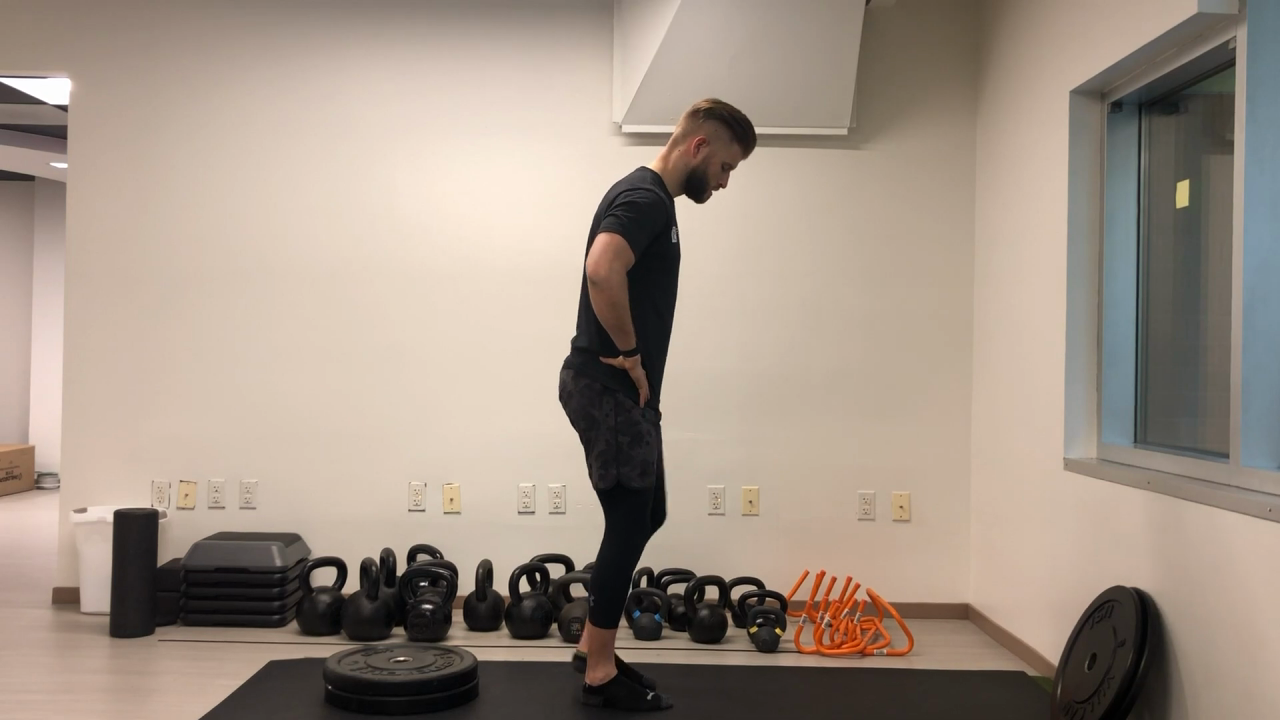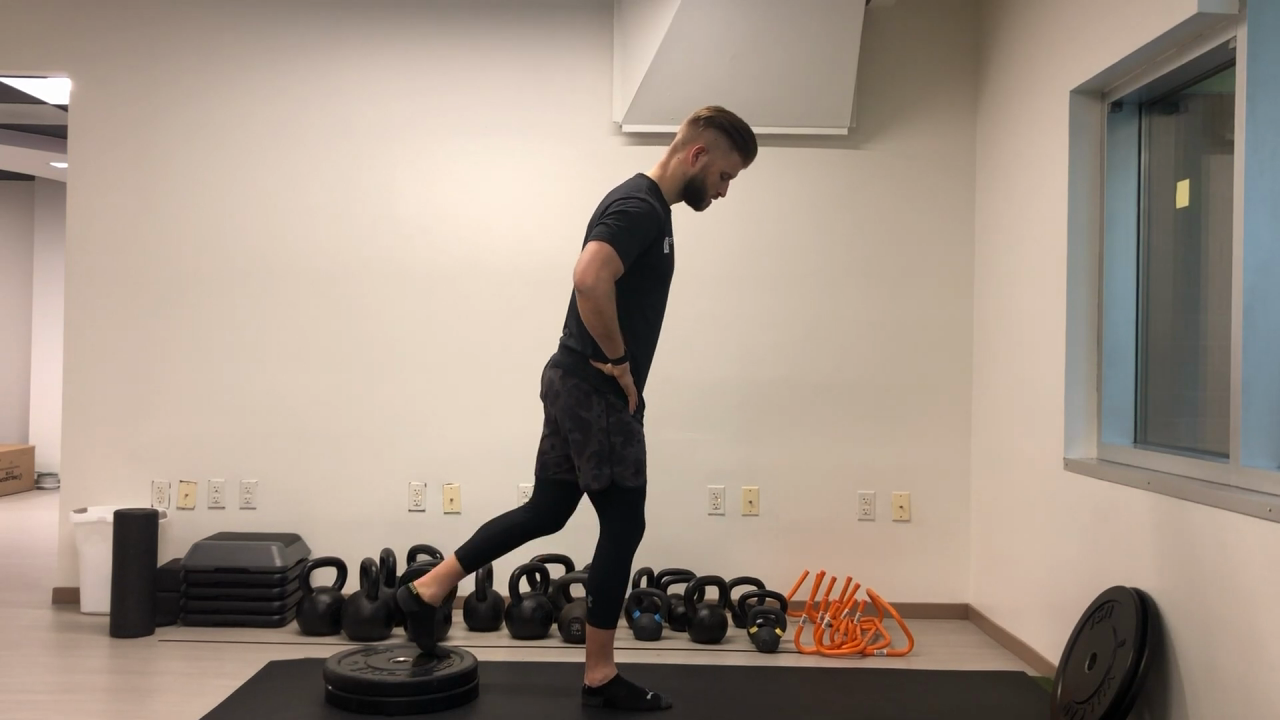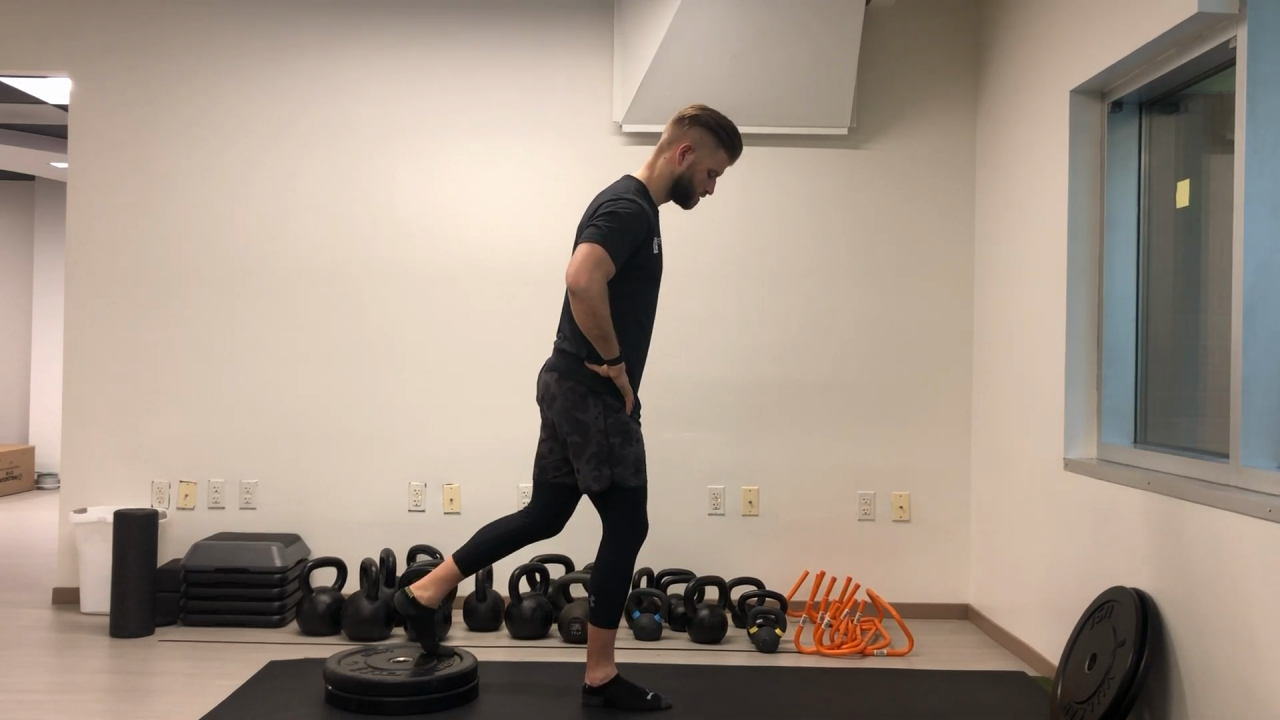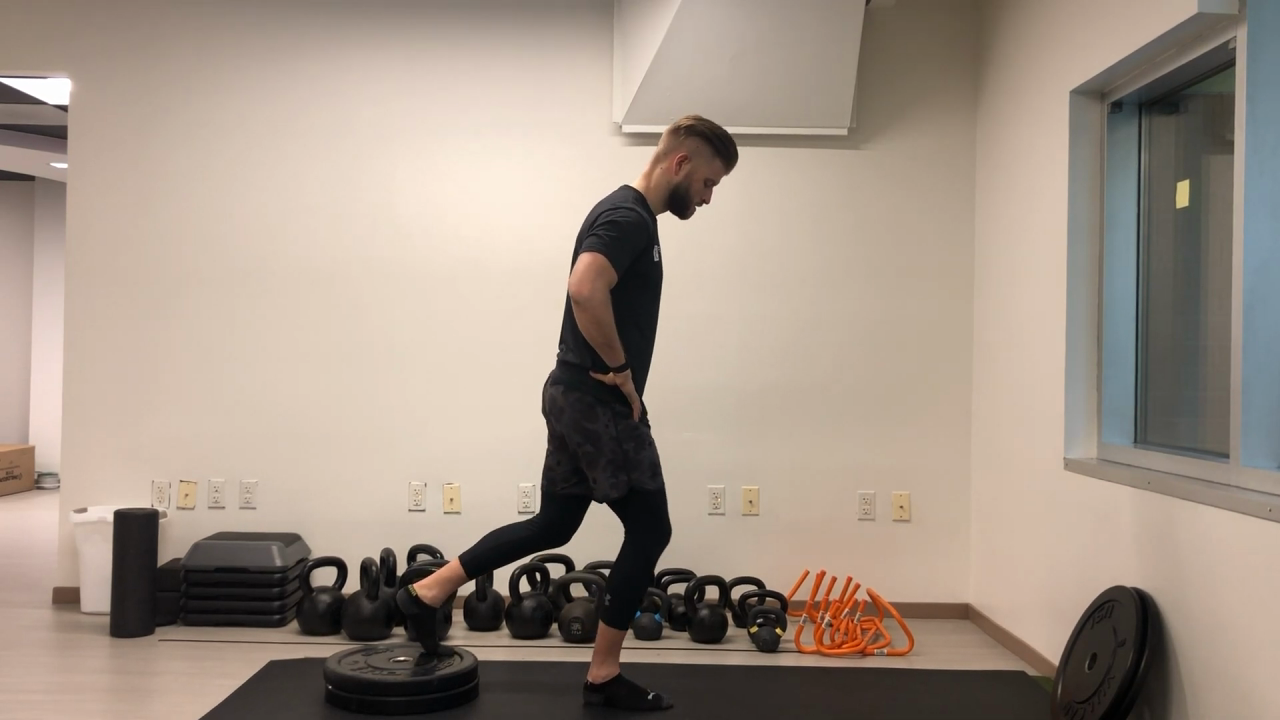
dt=0.7s
person 1, frame 1
left shoulder: (651, 198)
right shoulder: (642, 198)
right elbow: (602, 271)
right wrist: (629, 354)
left hip: (615, 386)
right hip: (606, 385)
left knee: (643, 515)
right knee: (631, 522)
left ankle: (592, 645)
right ankle: (601, 673)
person 1, frame 2
left shoulder: (649, 206)
right shoulder: (639, 207)
right elbow: (590, 279)
right wrist: (619, 363)
left hip: (579, 384)
right hip: (596, 389)
left knee: (547, 510)
right knee: (623, 526)
left ankle: (426, 590)
right ankle: (600, 676)
person 1, frame 3
left shoulder: (633, 206)
right shoulder: (629, 208)
right elbow: (582, 280)
right wrist: (614, 364)
left hip: (572, 386)
right hip: (591, 392)
left knee: (546, 514)
right knee: (626, 526)
left ankle: (424, 594)
right ankle: (600, 676)
person 1, frame 4
left shoulder: (630, 214)
right shoulder: (628, 217)
right elbow: (585, 290)
right wrist: (621, 370)
left hip: (576, 394)
right hip: (596, 401)
left knee: (553, 523)
right knee: (649, 530)
left ankle: (427, 592)
right ankle: (604, 675)
